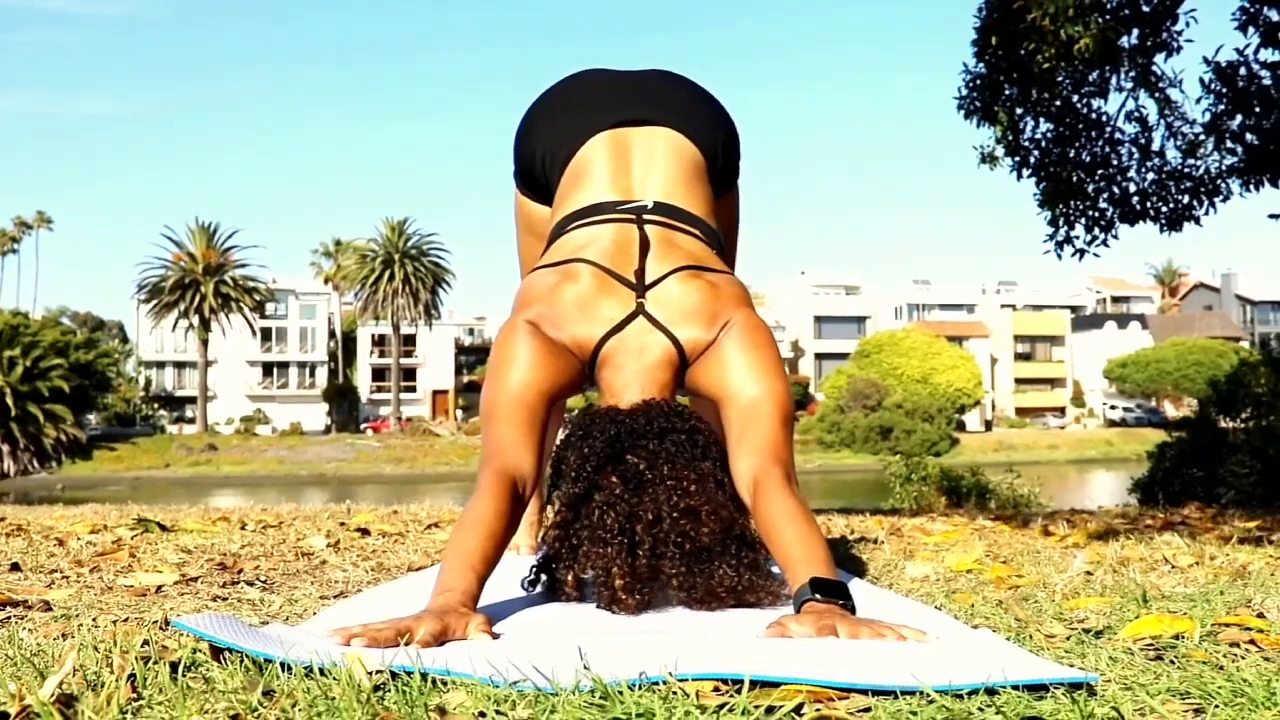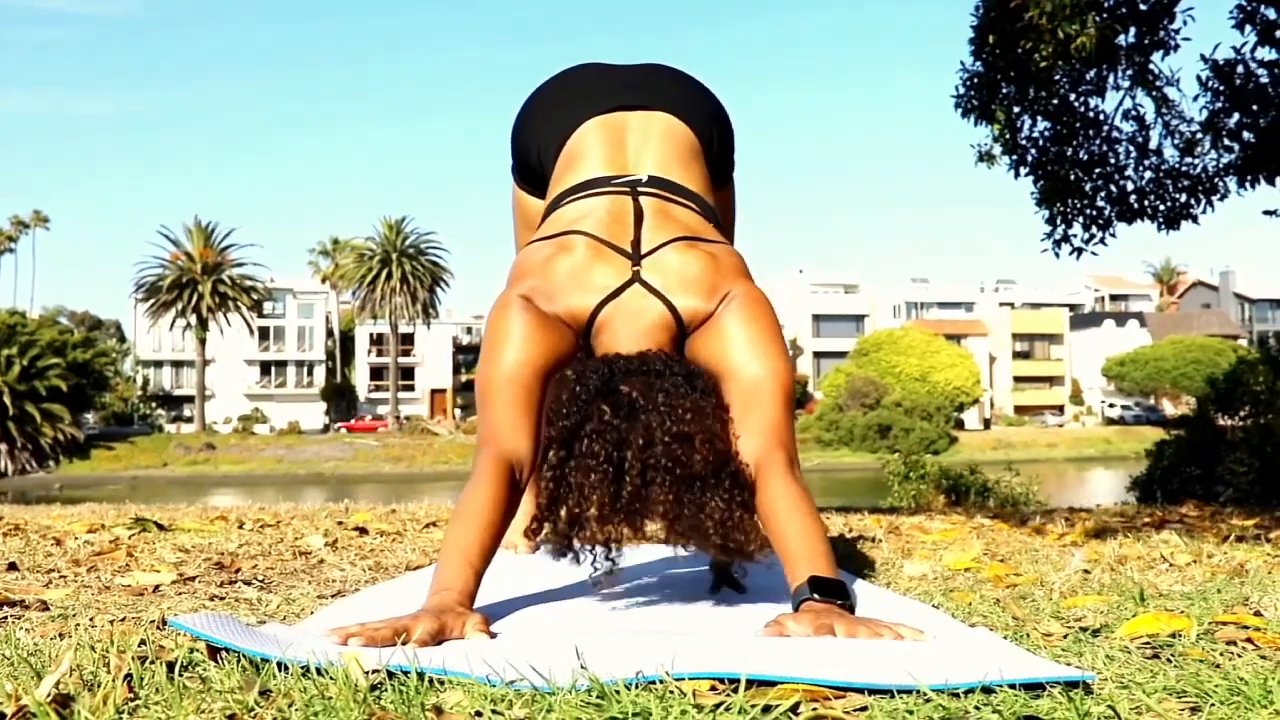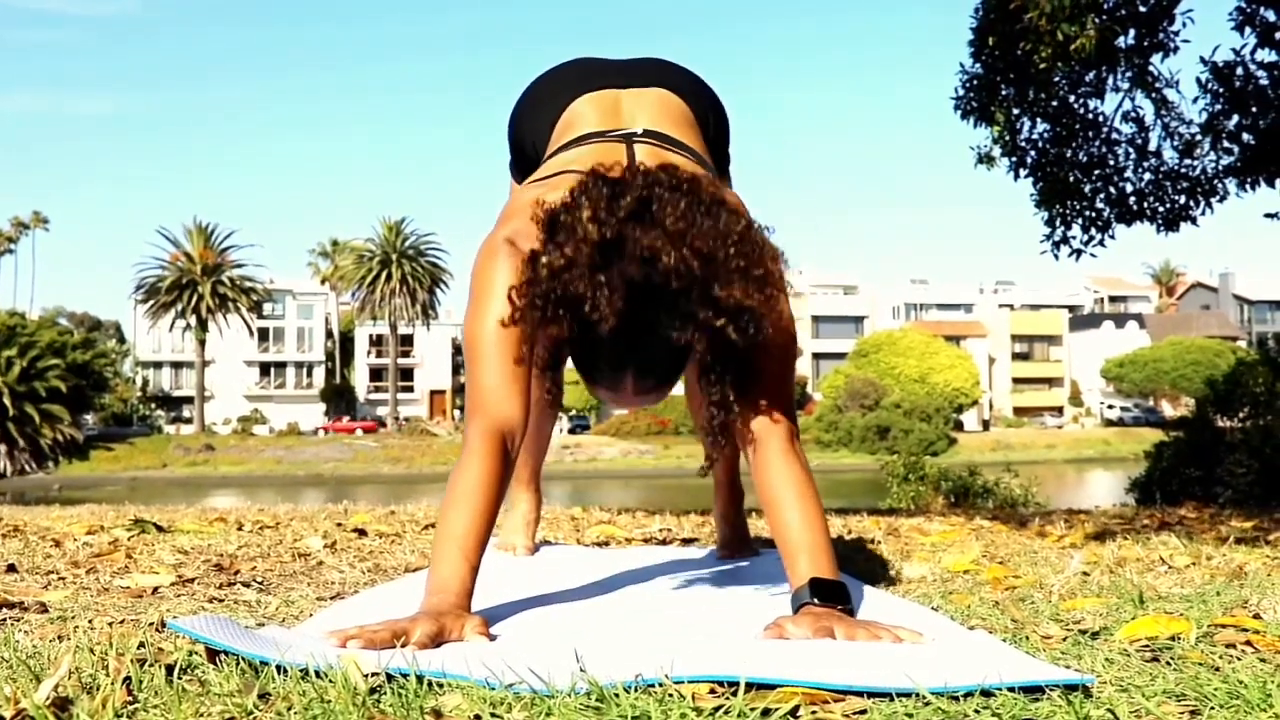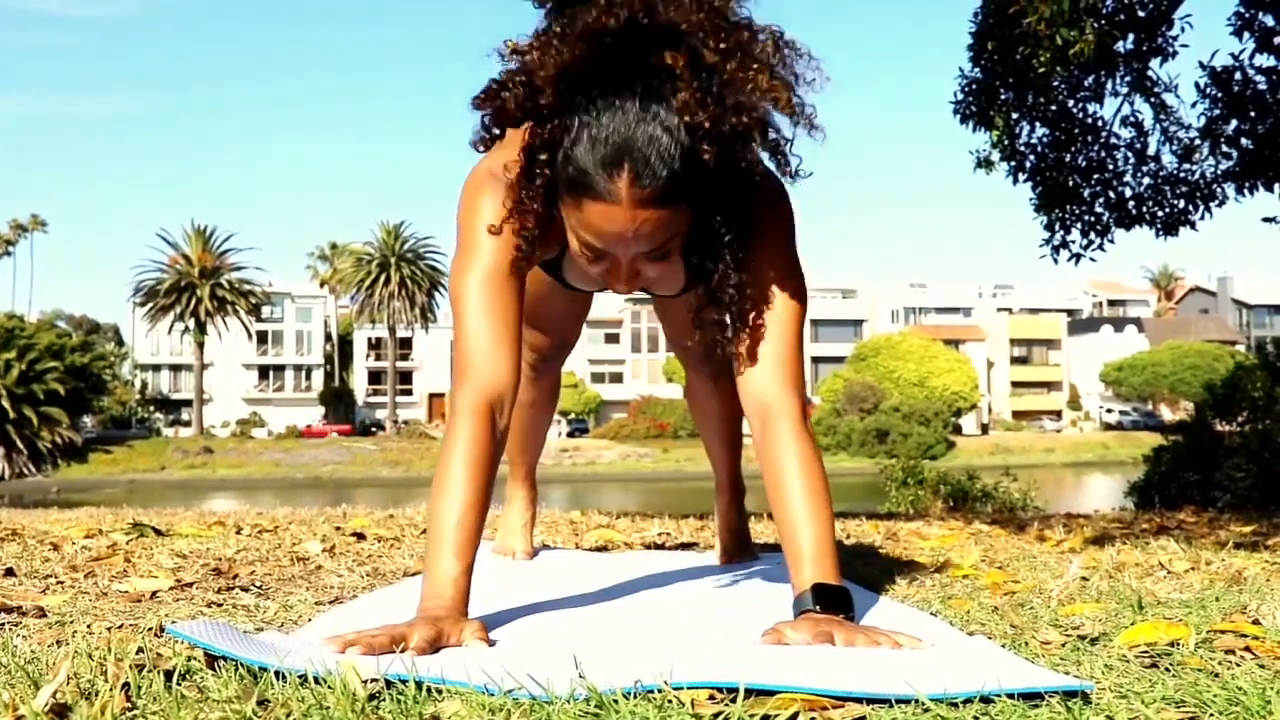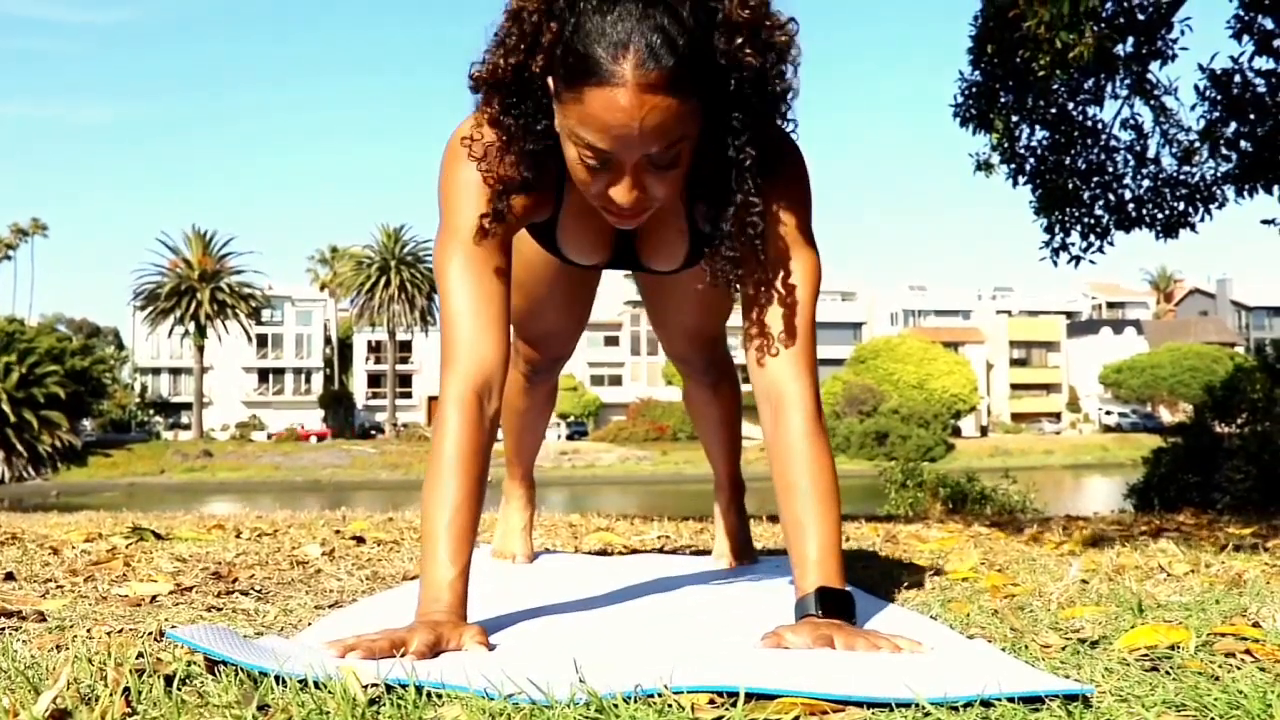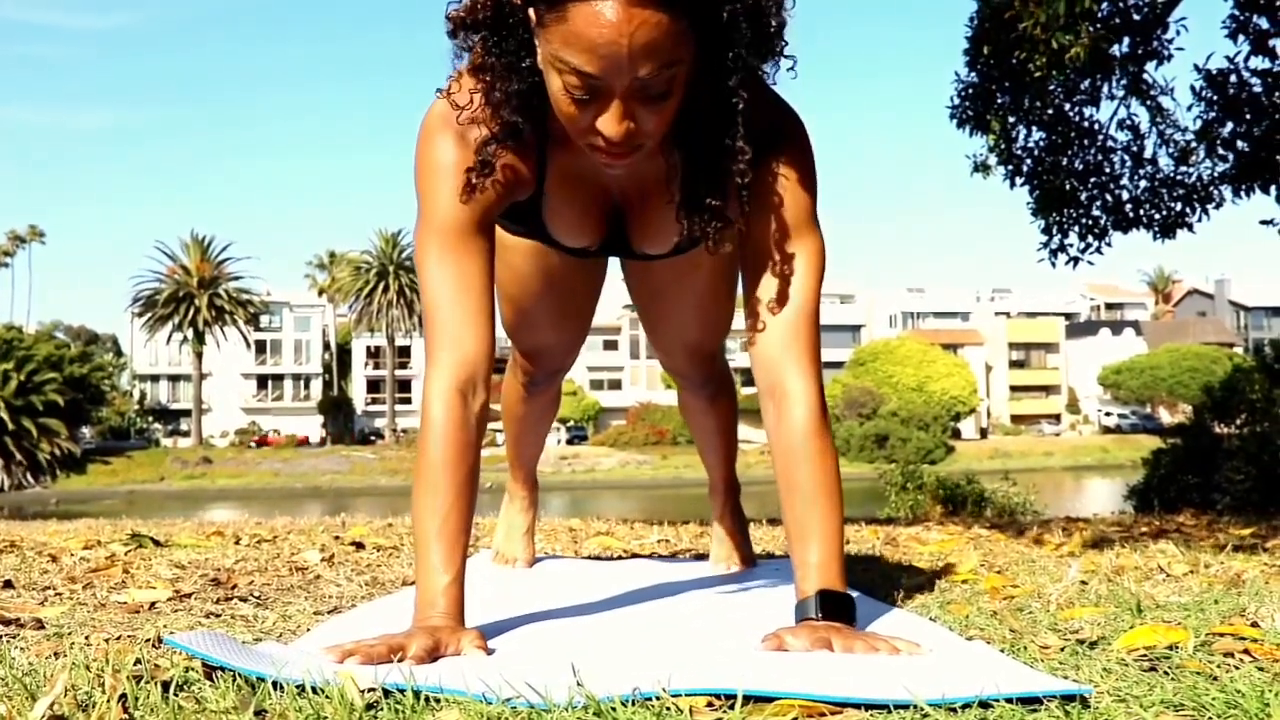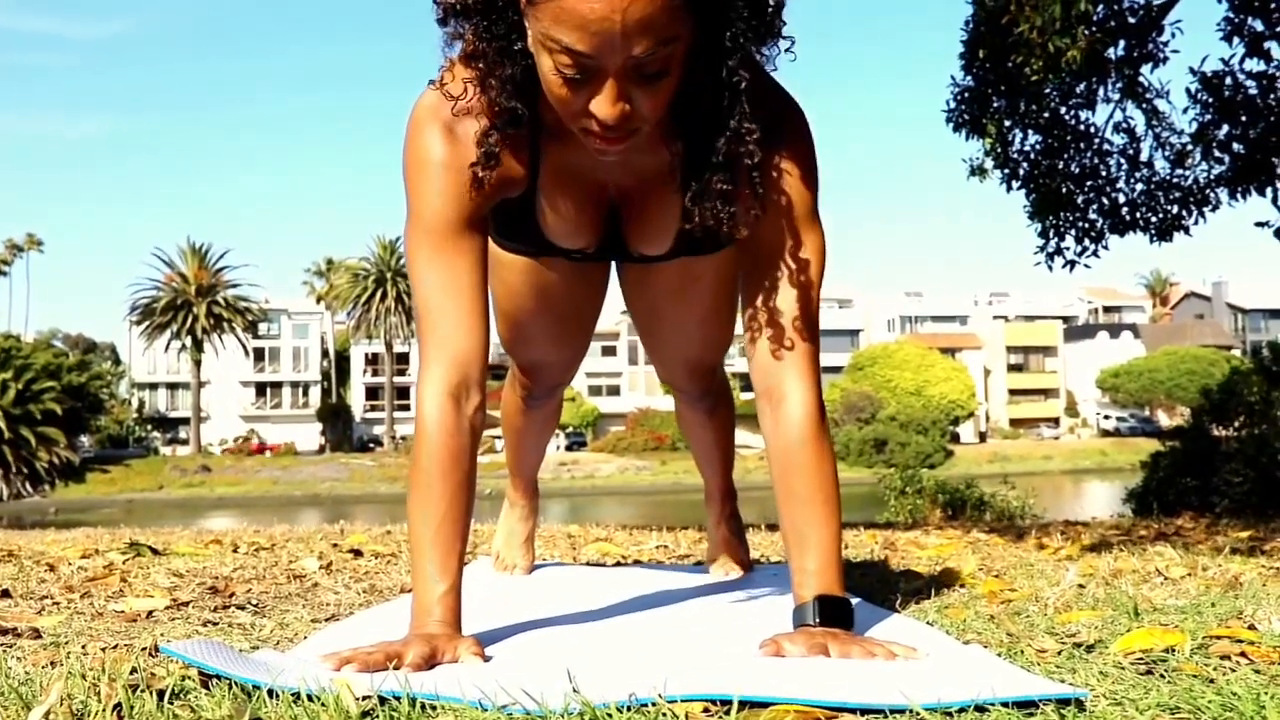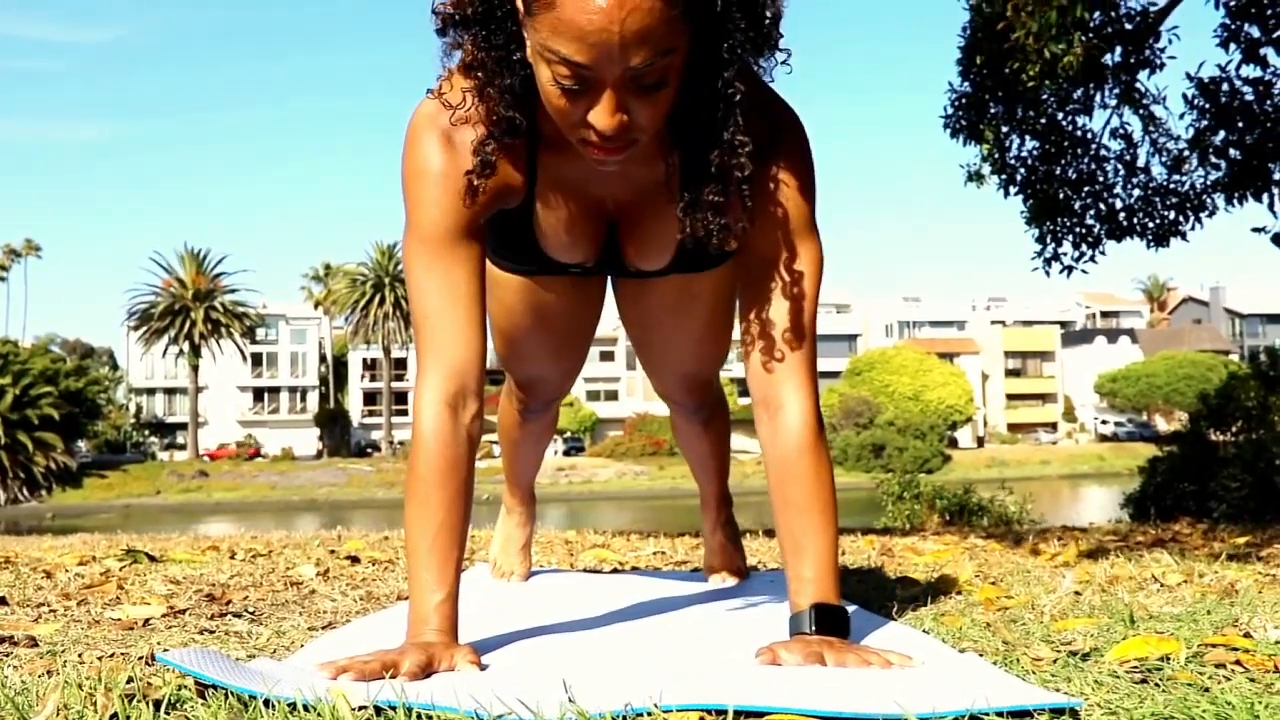
dt=0.4s
person 1, frame 1
left shoulder: (728, 339)
right shoulder: (542, 338)
left elbow: (767, 480)
right elbow: (502, 479)
left wrist: (822, 599)
left ankle: (719, 520)
right ankle: (532, 515)
person 1, frame 2
left shoulder: (726, 312)
right shoulder: (535, 311)
left elbow: (772, 463)
right elbow: (498, 461)
left wrist: (821, 596)
right wrist: (445, 602)
right knee: (535, 372)
left ankle: (726, 511)
right ankle: (530, 497)
person 1, frame 3
left shoulder: (730, 251)
right shoulder: (522, 248)
left elbow: (772, 430)
right elbow: (488, 433)
left wrist: (821, 598)
right wrist: (442, 604)
left knee: (725, 361)
right knee: (526, 359)
left ankle: (729, 505)
right ankle: (525, 496)
person 1, frame 4
left shoulder: (750, 203)
right shoulder: (506, 187)
left elbow: (777, 406)
right elbow: (479, 400)
left wrist: (822, 601)
right wrist: (442, 606)
left hip: (701, 203)
left knee: (708, 352)
right knee: (539, 348)
left ankle: (730, 502)
right ankle: (520, 496)
person 1, frame 5
left shoulder: (762, 165)
right shoulder: (495, 151)
left elbow: (788, 389)
right elbow: (470, 385)
left wrist: (823, 604)
right wrist: (440, 609)
left hip: (693, 232)
right hip: (553, 223)
left knee: (701, 358)
right knee: (537, 354)
left ankle: (728, 502)
right ankle: (517, 494)
person 1, frame 6
left shoulder: (761, 135)
right shoulder: (471, 123)
left elbow: (790, 381)
right elbow: (456, 379)
left wrist: (824, 604)
right wrist: (437, 613)
left hip: (686, 221)
right hip: (543, 219)
right knee: (541, 359)
left ankle: (725, 504)
right ankle: (520, 496)
person 1, frame 7
left shoulder: (759, 124)
right shoulder: (459, 118)
left elbow: (788, 381)
right elbow: (450, 384)
left wrist: (822, 611)
right wrist: (434, 621)
left hip: (688, 230)
right hip: (537, 228)
right knee: (540, 373)
left ankle: (722, 511)
right ankle: (520, 502)
person 1, frame 8
left shoulder: (756, 133)
right shoulder: (457, 128)
left elbow: (785, 392)
right elbow: (448, 394)
left wrist: (817, 620)
right wrist: (431, 630)
left hip: (686, 246)
right hip: (535, 244)
right knee: (537, 387)
left ankle: (718, 518)
right ankle: (517, 508)
